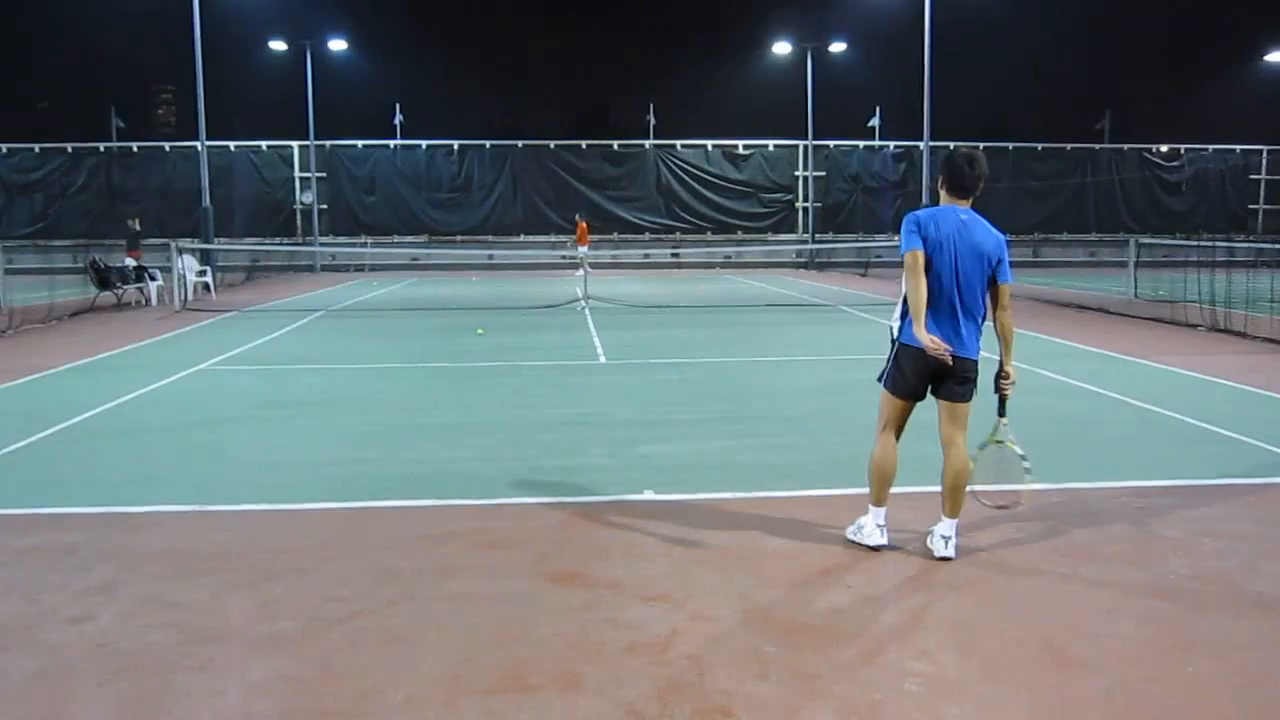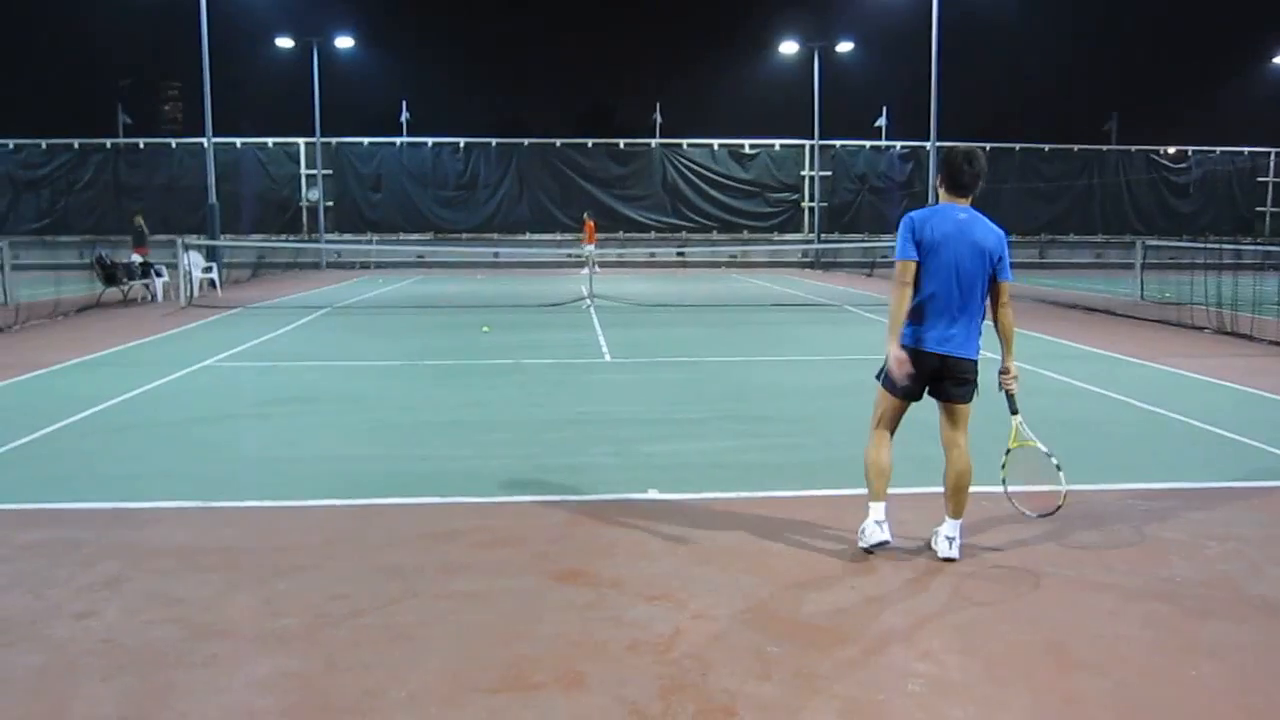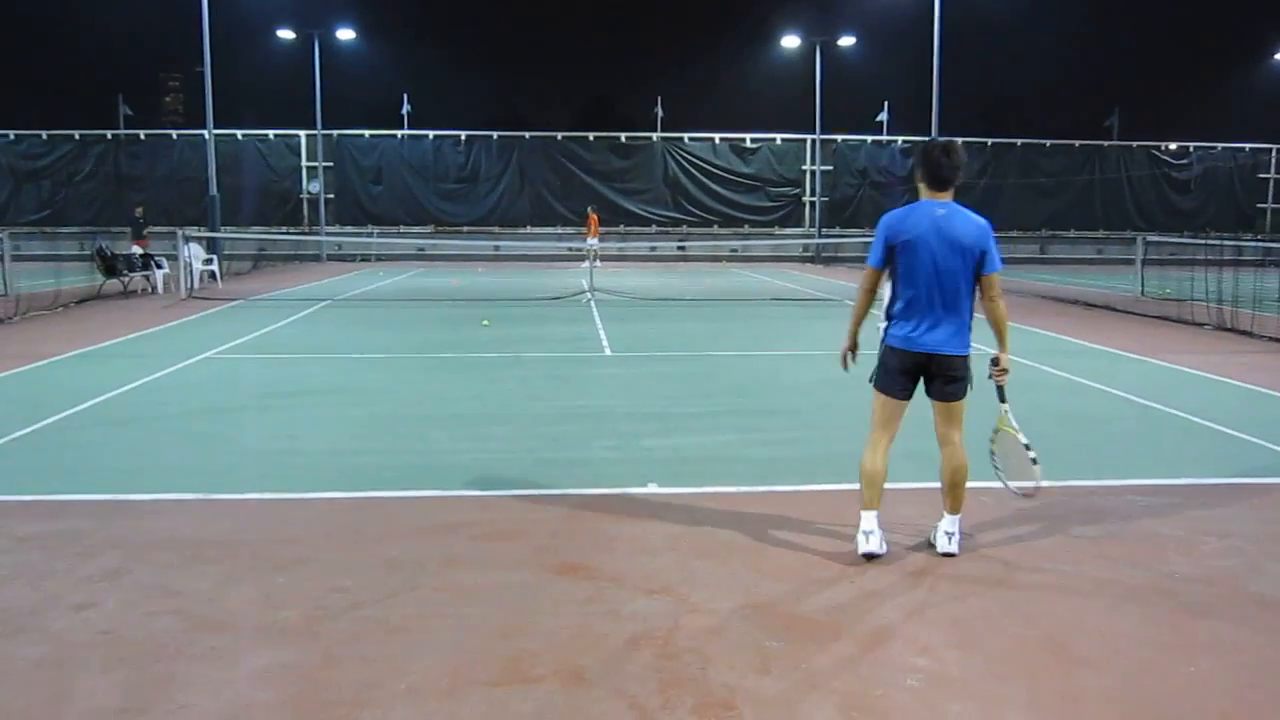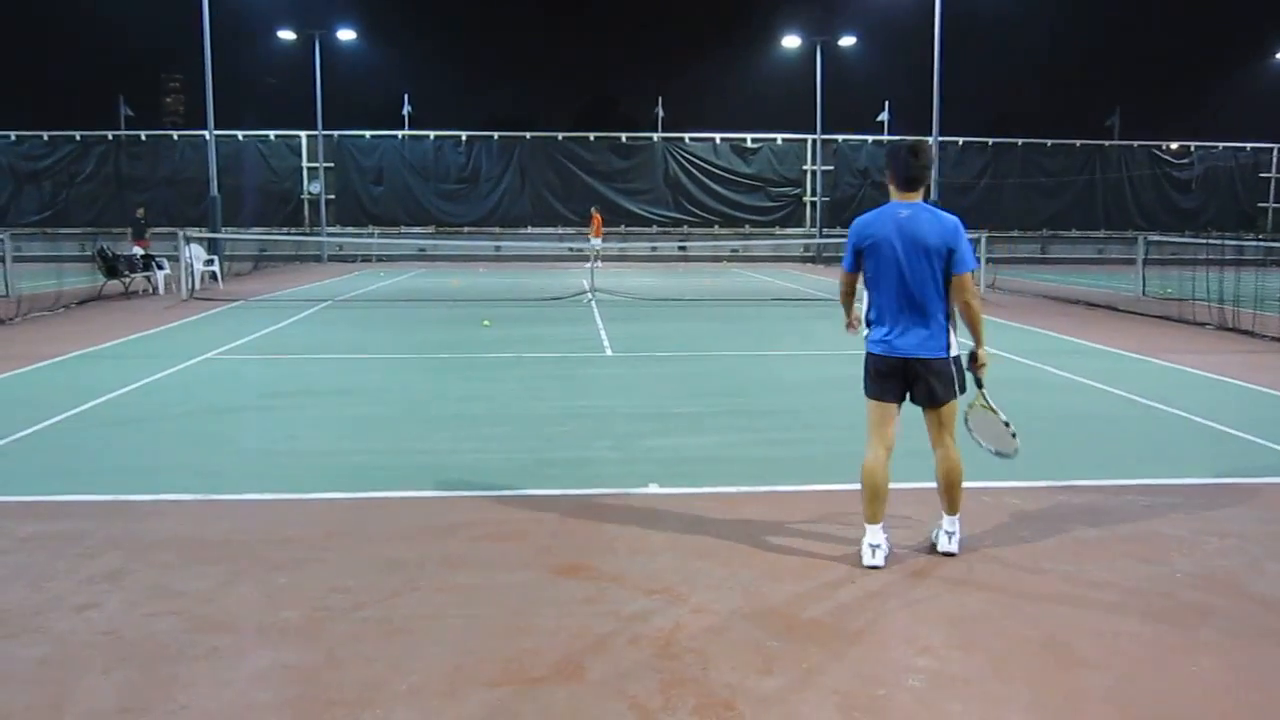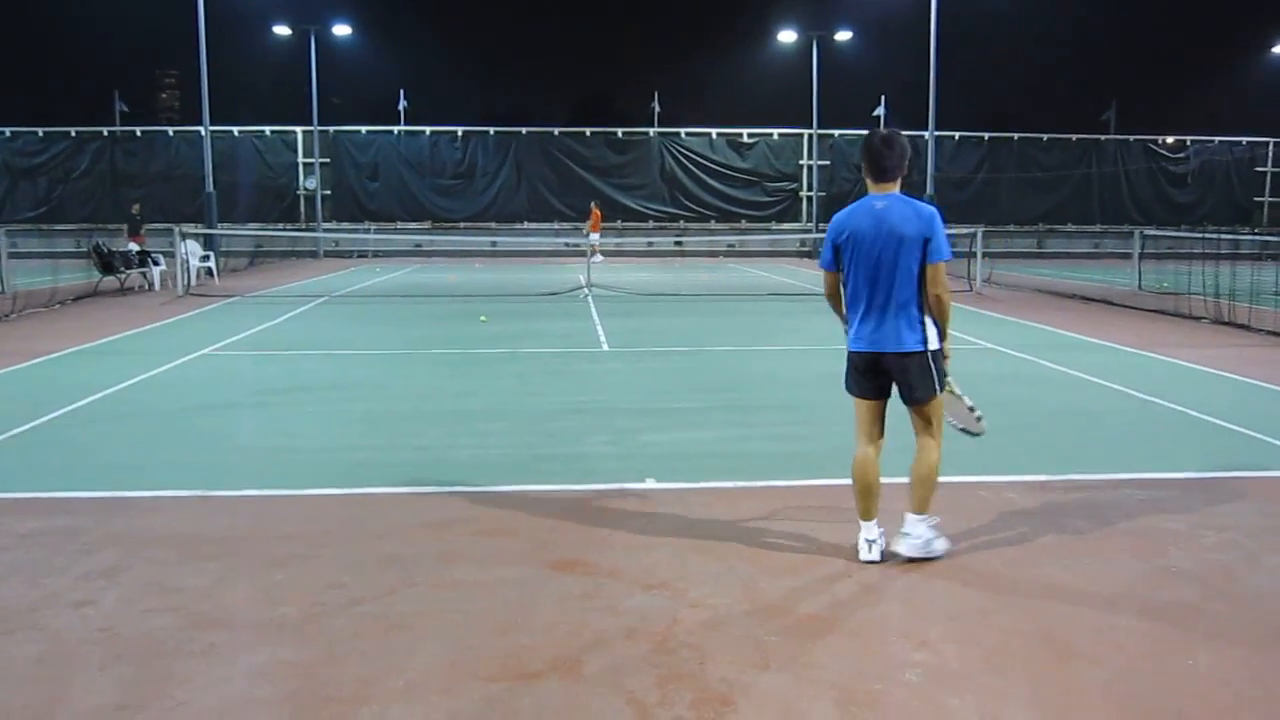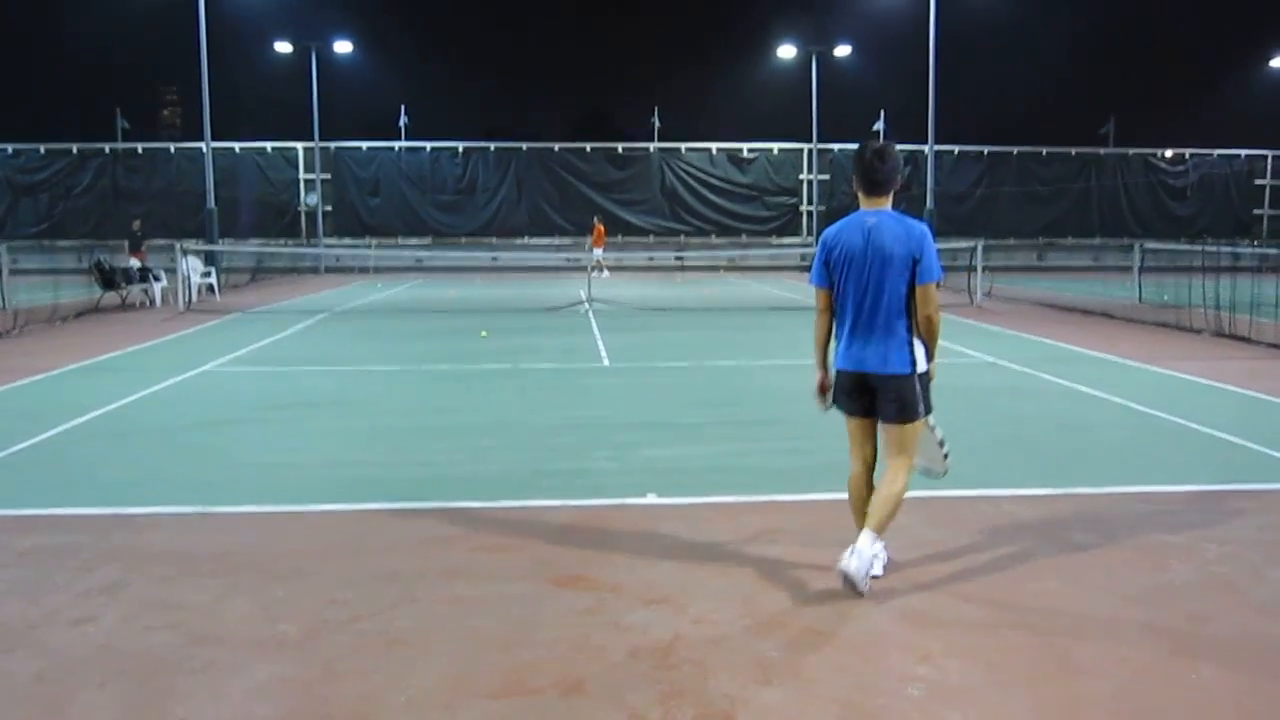
dt=0.2s
person 1, frame 1
left shoulder: (918, 221)
right shoulder: (994, 239)
left elbow: (915, 272)
right elbow: (1001, 307)
left wrist: (920, 329)
right wrist: (1007, 362)
left hip: (916, 346)
right hip: (963, 352)
left knee: (887, 433)
right knee: (955, 443)
left ankle: (875, 523)
right ankle: (946, 533)
person 1, frame 2
left shoulder: (916, 222)
right shoulder: (994, 236)
left elbow: (903, 283)
right elbow: (1002, 305)
left wrist: (893, 342)
right wrist: (1008, 359)
left hip: (914, 347)
right hip: (963, 353)
left knee: (880, 432)
right knee: (956, 444)
left ankle: (877, 520)
right ankle: (950, 534)
person 1, frame 3
left shoulder: (894, 223)
right shoulder: (978, 228)
left elbow: (868, 287)
right elbow: (992, 297)
left wrist: (851, 335)
right wrist: (1003, 349)
left hip: (900, 346)
right hip: (952, 350)
left knee: (879, 439)
right knee: (951, 441)
left ankle: (869, 528)
right ankle: (950, 530)
person 1, frame 4
left shoulder: (863, 227)
right shoulder: (948, 227)
left elbow: (847, 288)
right elbow: (965, 298)
left wrist: (851, 315)
right wrist: (979, 344)
left hip: (882, 351)
right hip: (935, 351)
left knee: (878, 447)
right knee: (944, 443)
left ankle: (874, 540)
right ankle: (950, 529)
person 1, frame 5
left shoulder: (841, 222)
right shoulder: (925, 217)
left elbow: (831, 291)
right elbow: (937, 291)
right wrist: (944, 336)
left hip: (863, 348)
right hip: (913, 345)
left knee: (868, 443)
right knee: (929, 437)
left ankle: (869, 535)
right ankle: (916, 530)
person 1, frame 6
left shoulder: (832, 237)
right shoulder: (916, 235)
left elbow: (823, 311)
right elbow: (927, 312)
left wrist: (822, 369)
right wrist: (929, 357)
left hip: (850, 366)
right hip: (900, 366)
left knee: (861, 460)
right knee: (898, 464)
left ankle: (867, 548)
right ankle: (863, 550)
